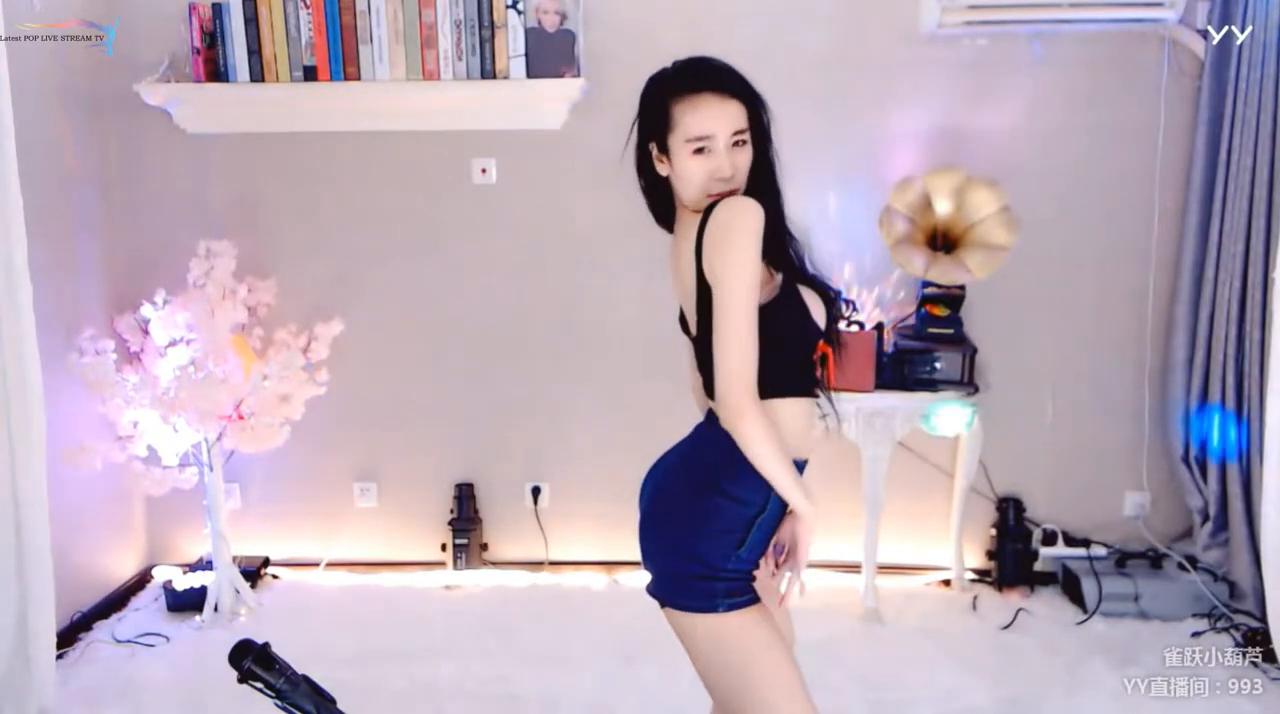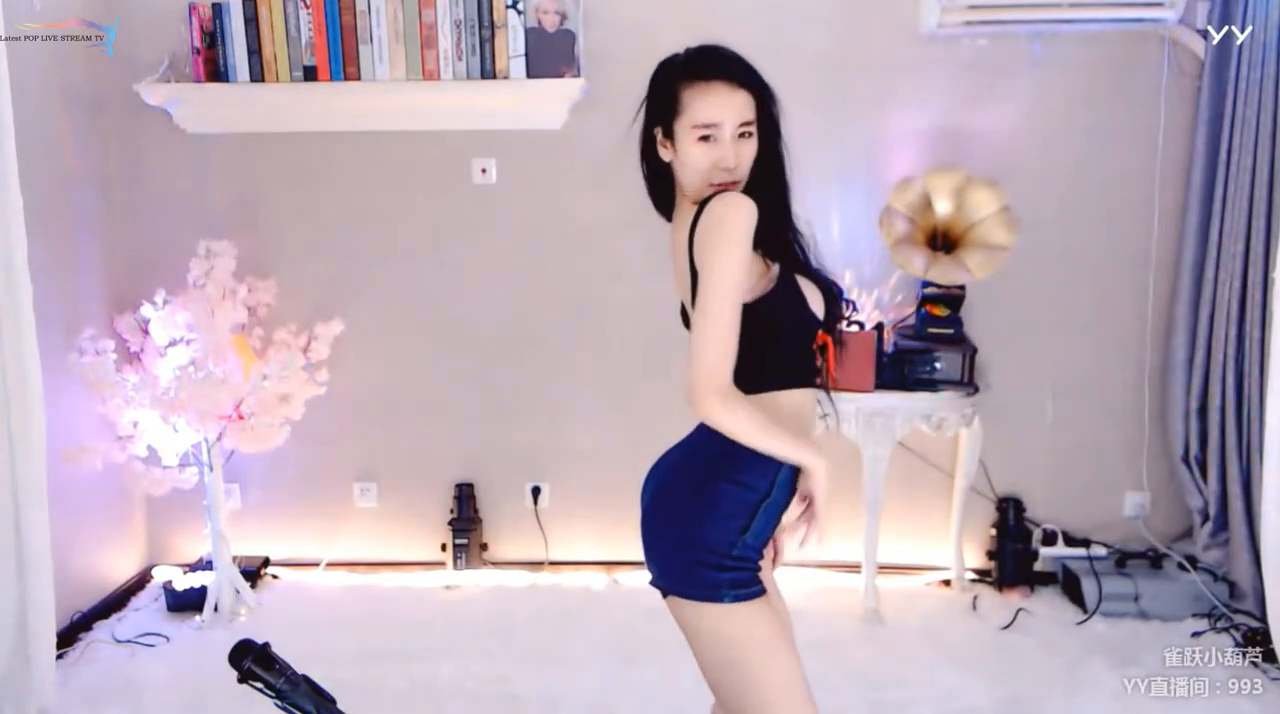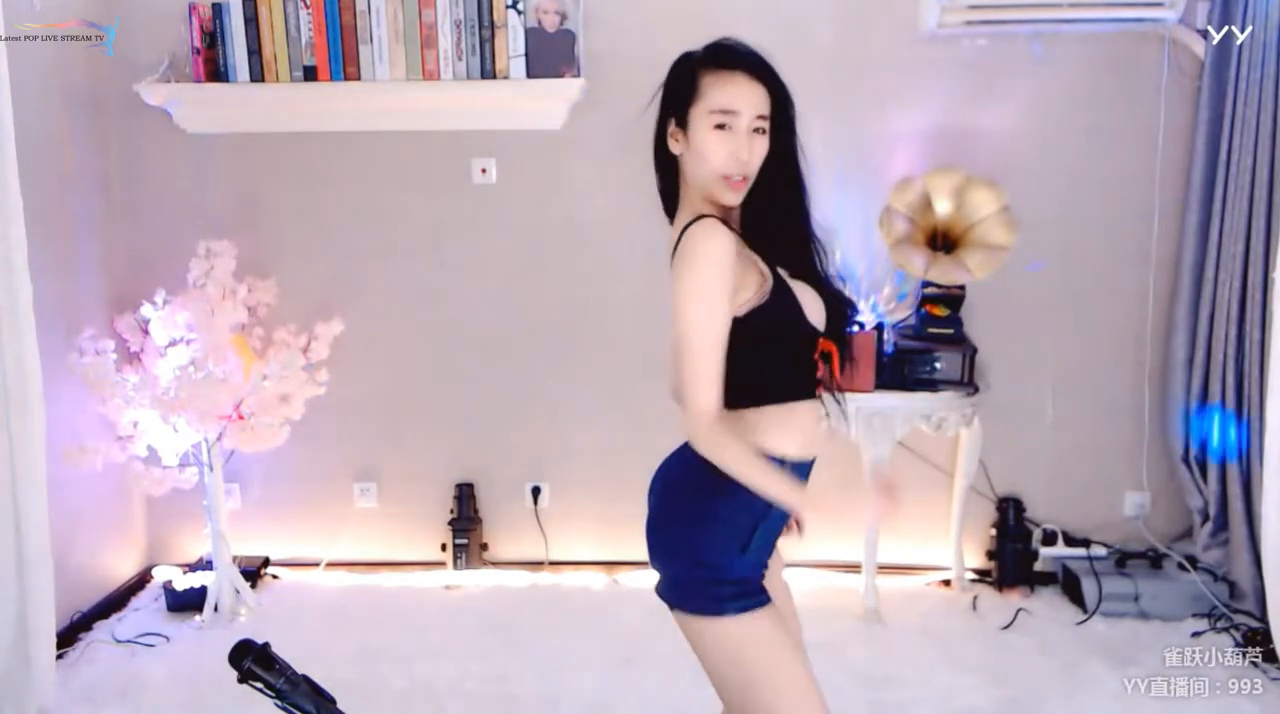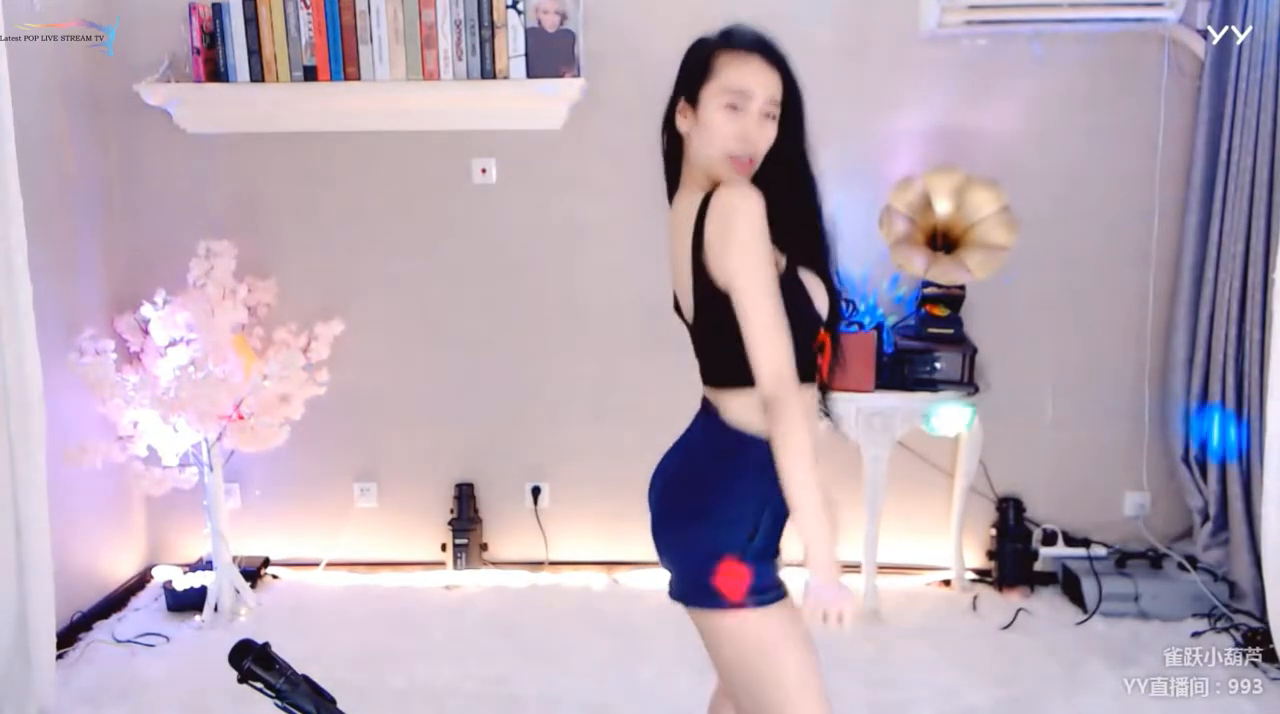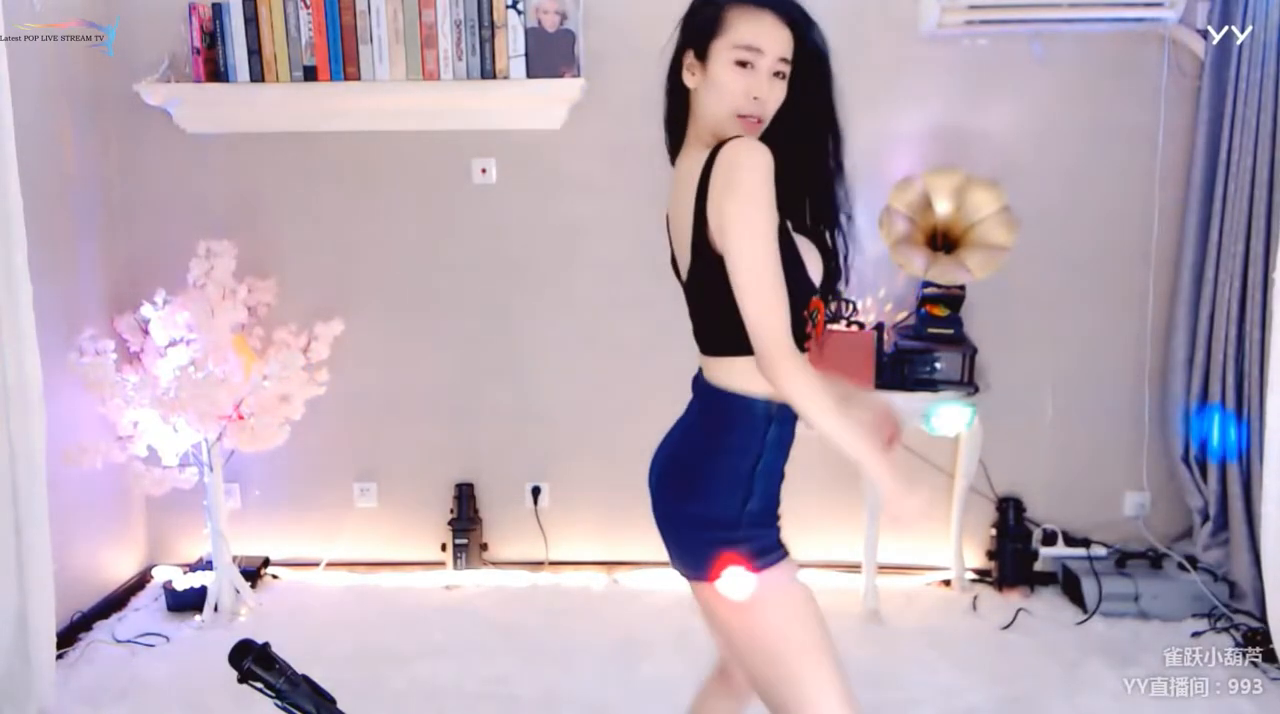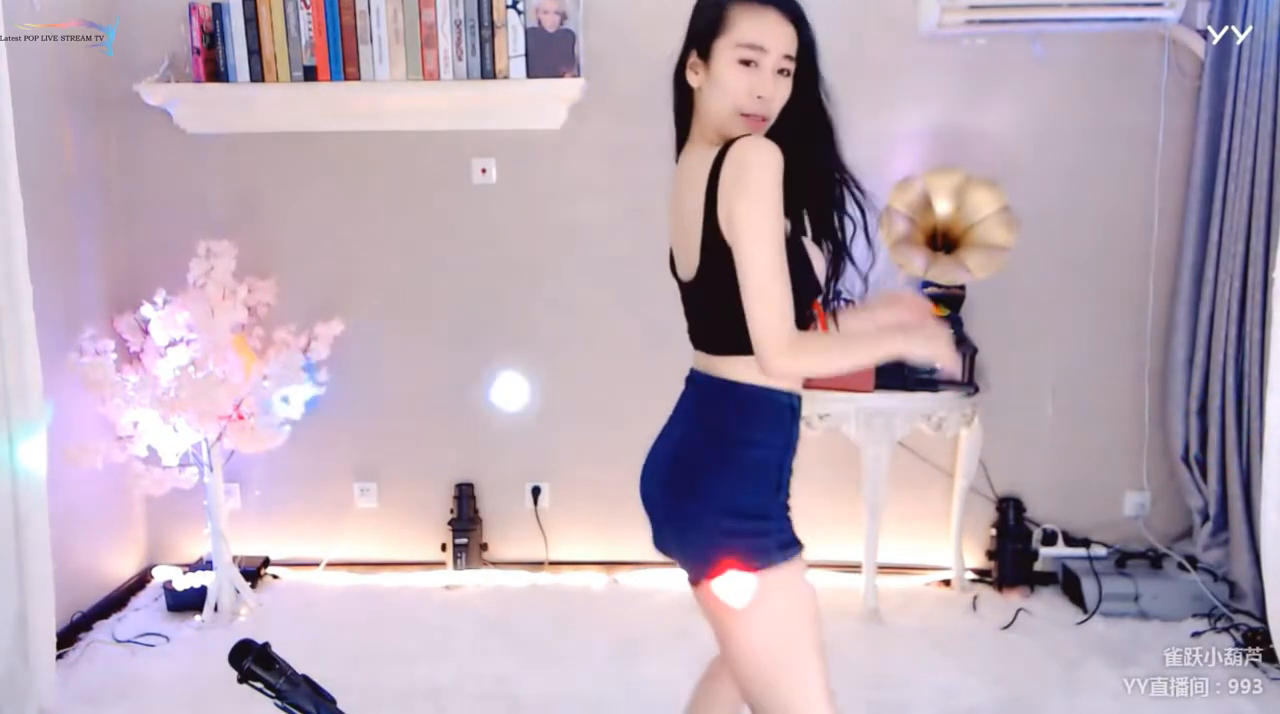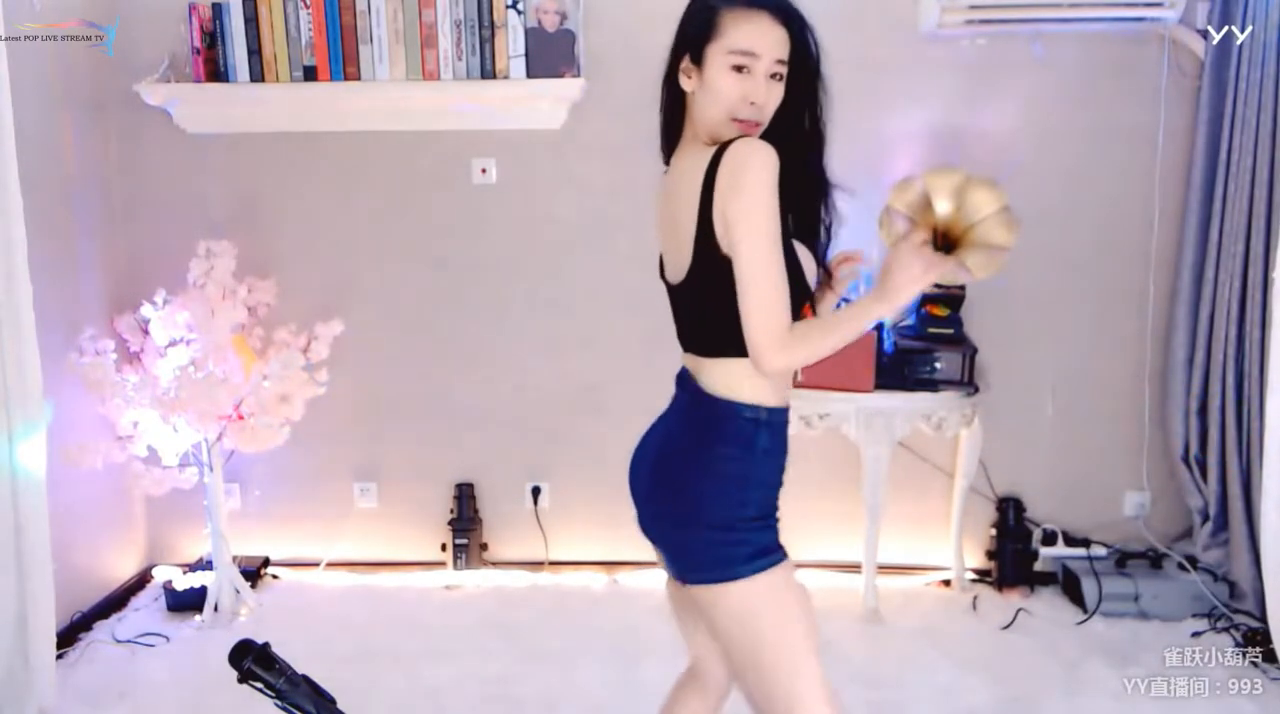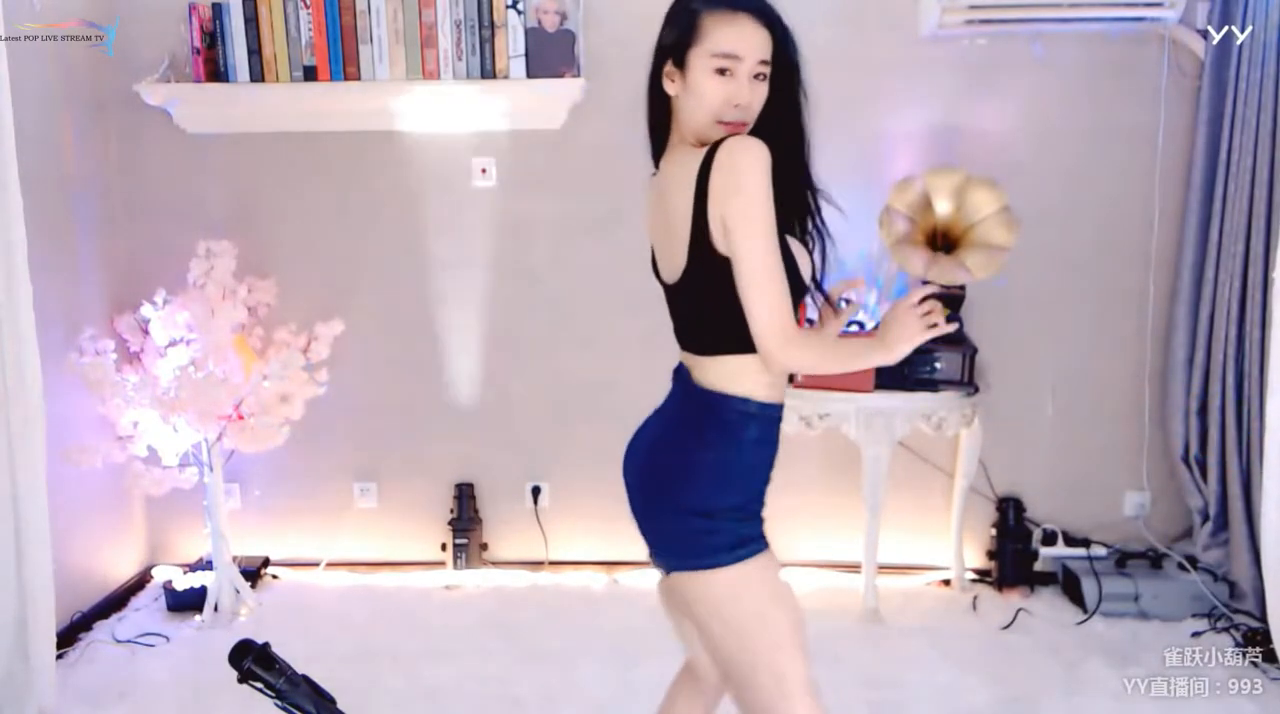
dt=0.2s
person 1, frame 1
left shoulder: (695, 235)
right shoulder: (739, 218)
right elbow: (738, 402)
left wrist: (775, 510)
right wrist: (803, 507)
left hip: (707, 497)
right hip: (709, 522)
person 1, frame 2
left shoulder: (705, 226)
right shoulder: (733, 217)
right elbow: (711, 397)
right wrist: (813, 464)
left hip: (716, 504)
right hip: (712, 522)
person 1, frame 3
left shoulder: (735, 232)
right shoulder: (710, 242)
right elbow: (704, 422)
right wrist: (802, 499)
left hip: (726, 512)
right hip: (716, 526)
person 1, frame 4
left shoulder: (695, 208)
right shoulder: (737, 206)
right elbow: (778, 388)
left wrist: (806, 502)
right wrist: (819, 547)
left hip: (704, 483)
right hip: (724, 509)
person 1, frame 5
left shoulder: (692, 171)
right shoulder: (743, 161)
right elbow: (777, 356)
left wrist: (846, 406)
right wrist: (862, 447)
left hip: (703, 459)
right hip: (725, 478)
person 1, frame 6
left shoulder: (695, 167)
right shoulder: (755, 159)
right elbow: (780, 353)
left wrist: (854, 316)
right wrist: (899, 335)
left hip: (691, 455)
right hip: (729, 473)
person 1, frame 7
left shoulder: (681, 172)
right shoulder: (750, 161)
right elbow: (773, 350)
left wrist: (826, 288)
right wrist: (886, 297)
left hip: (678, 456)
right hip: (719, 477)
person 1, frame 8
left shoulder: (667, 177)
right shoulder: (742, 159)
right elbow: (779, 347)
left wrist: (822, 323)
right wrist: (884, 344)
left hip: (673, 451)
right hip: (708, 473)
